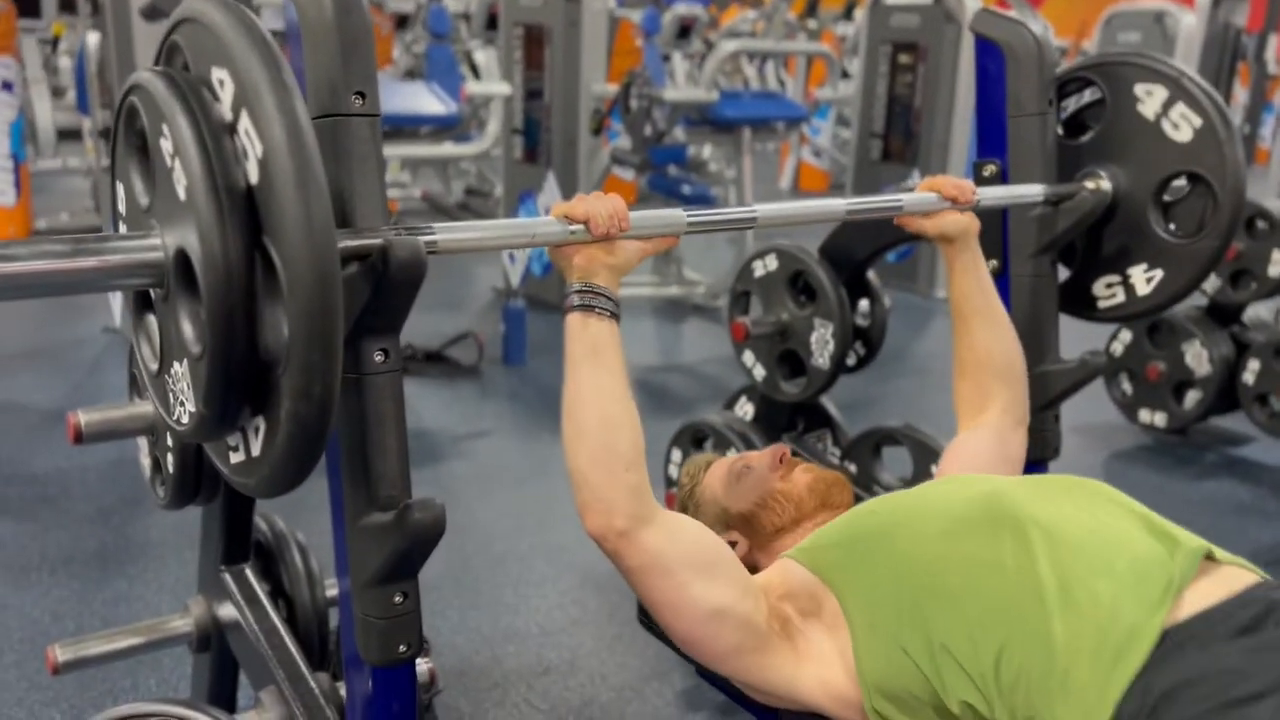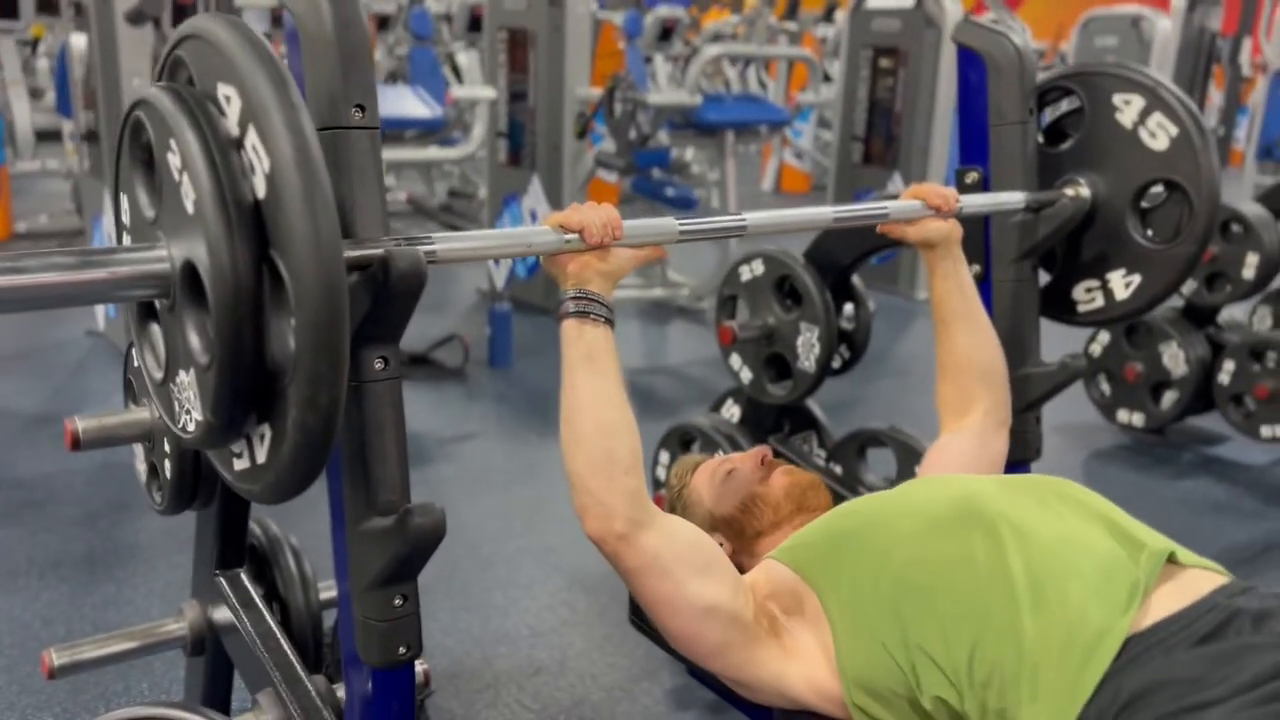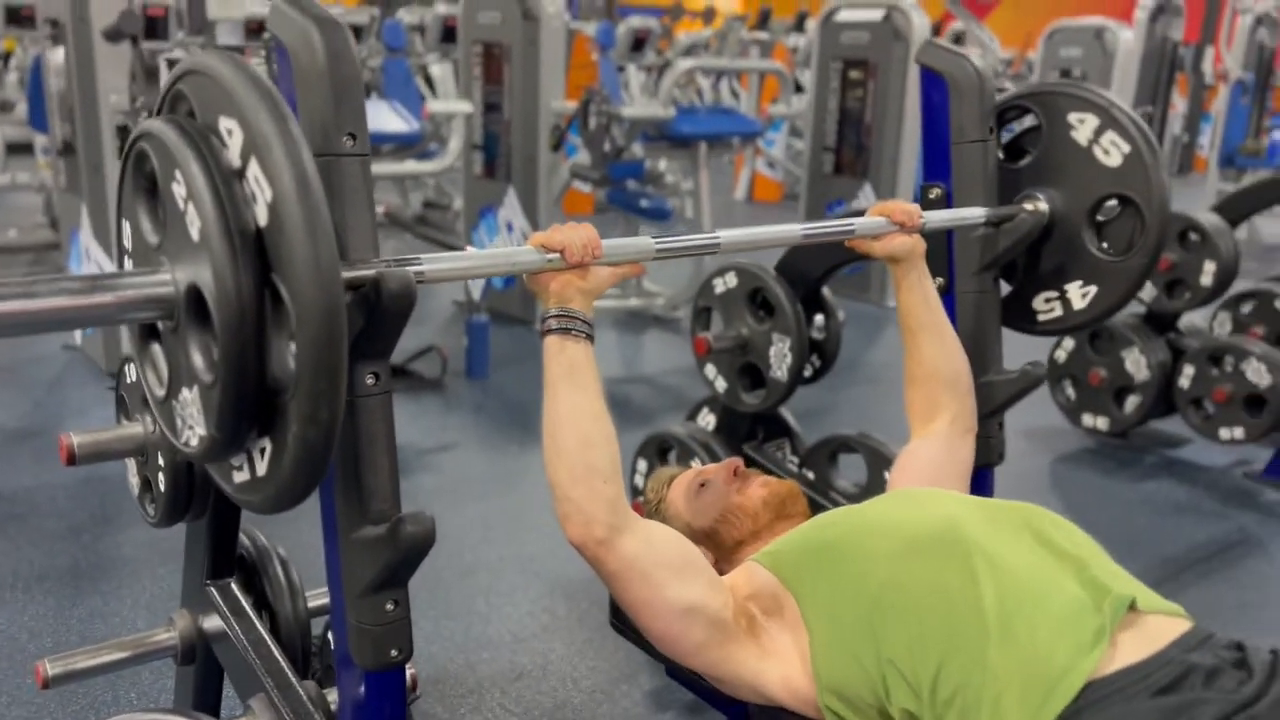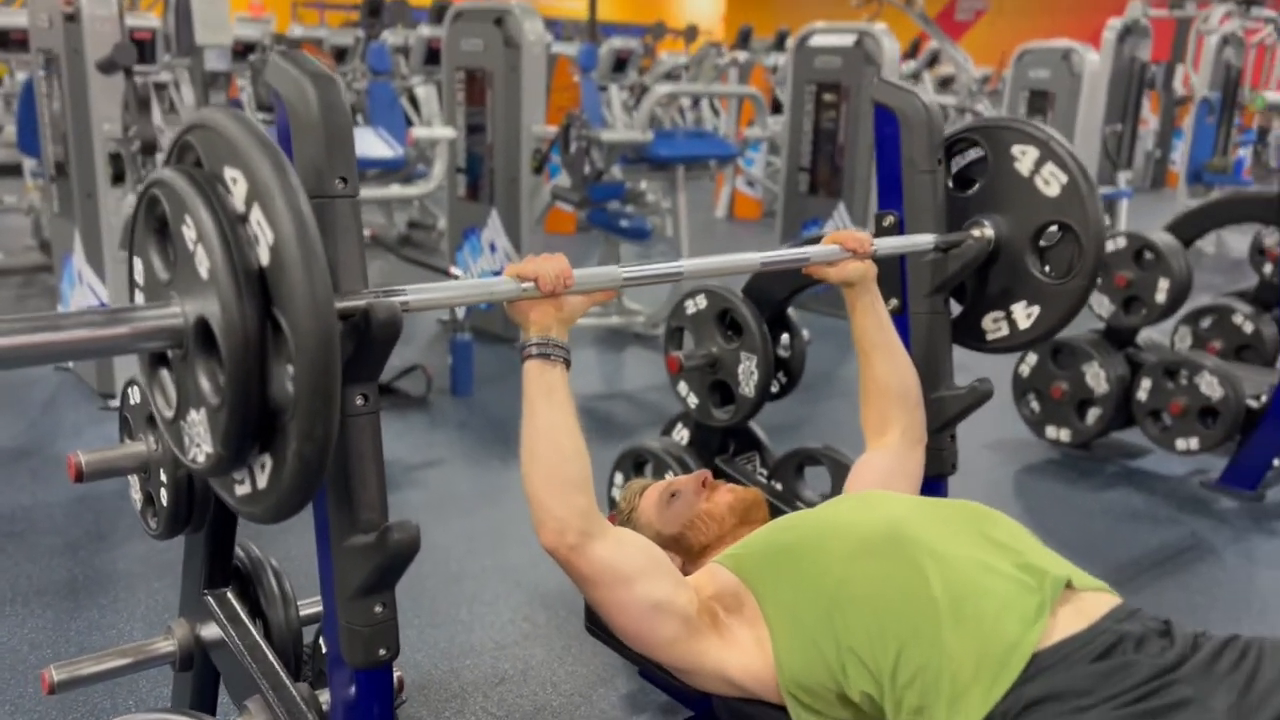
dt=0.3s
person 1, frame 1
left shoulder: (931, 522)
right shoulder: (790, 619)
left elbow: (998, 412)
right elbow: (619, 515)
left wrist: (962, 248)
right wrist: (592, 294)
person 1, frame 2
left shoulder: (911, 516)
right shoulder: (775, 616)
left elbow: (981, 411)
right elbow: (617, 517)
left wrist: (944, 256)
right wrist: (587, 299)
person 1, frame 3
left shoulder: (888, 522)
right shoulder: (751, 619)
left elbow: (947, 419)
right elbow: (597, 522)
left wrist: (910, 269)
right wrist: (568, 317)
person 1, frame 4
left shoulder: (838, 524)
right shoulder: (715, 614)
left elbow: (898, 432)
right elbow: (570, 531)
left wrist: (862, 292)
right wrist: (545, 340)
